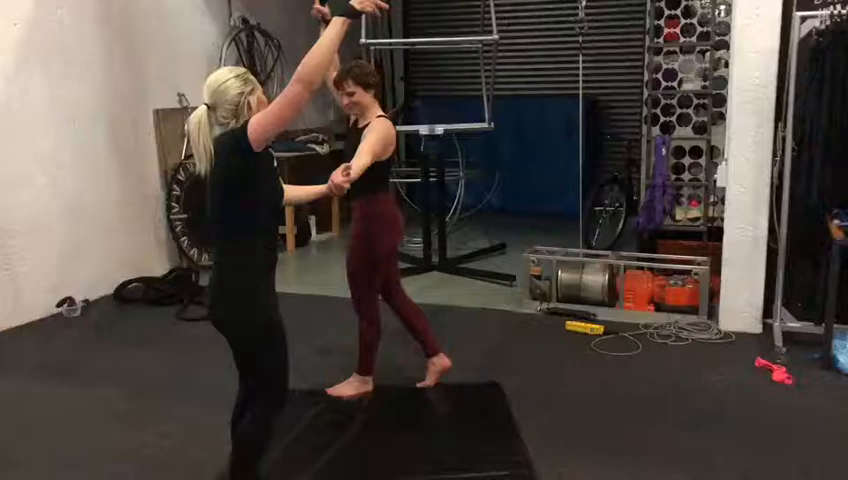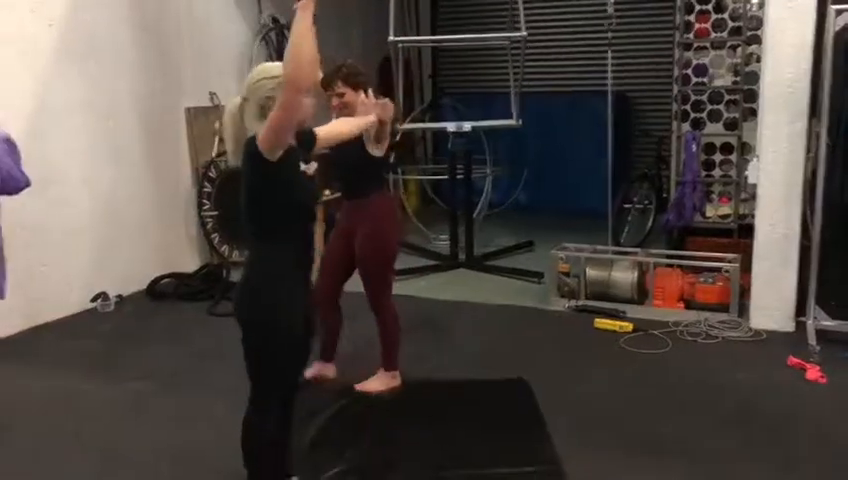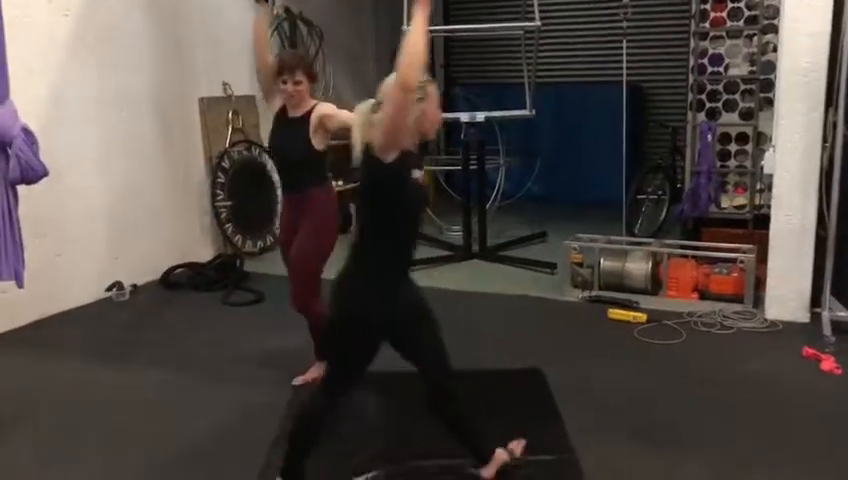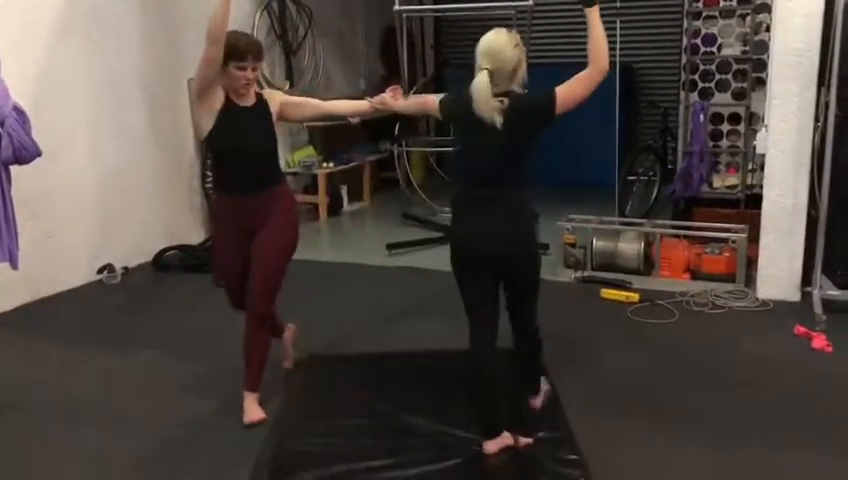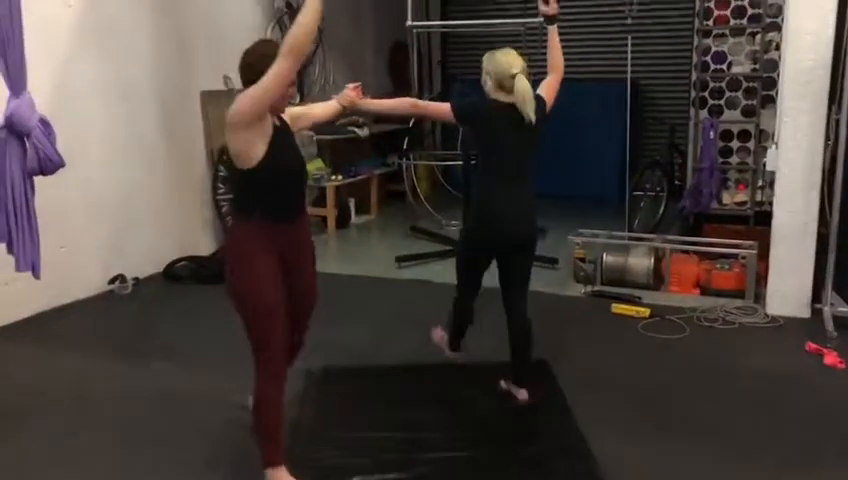
dt=0.7s
person 1, frame 1
left shoulder: (235, 154)
right shoulder: (239, 144)
left elbow: (273, 195)
right elbow: (304, 82)
left wrist: (326, 189)
left hip: (241, 291)
right hip: (243, 296)
left knee: (256, 392)
right knee: (269, 395)
person 1, frame 2
left shoulder: (296, 143)
right shoulder: (264, 150)
left elbow: (339, 127)
right elbow: (298, 82)
left wrist: (372, 119)
left hip: (295, 289)
right hip: (267, 295)
left knee: (286, 392)
right knee: (267, 398)
person 1, frame 3
left shoulder: (403, 155)
right shoulder: (385, 159)
right elbow: (401, 88)
left hip: (396, 289)
right hip: (363, 295)
left knee: (438, 375)
right knee: (336, 389)
person 1, frame 4
left shoulder: (461, 105)
right shoulder: (531, 109)
left elbow: (422, 102)
right elbow: (598, 67)
left wrist: (396, 103)
left hip: (466, 233)
right hip: (513, 231)
left knee: (481, 328)
right knee: (523, 315)
left ankle: (494, 431)
right ankle: (533, 390)
person 1, frame 5
left shoulder: (479, 111)
right shoulder: (534, 111)
left elbow: (417, 107)
right elbow: (556, 73)
left wrist: (366, 105)
left hip: (487, 218)
right hip: (524, 220)
left knee: (467, 285)
right knee: (516, 301)
left ankle: (453, 343)
right ankle: (519, 382)
person 2, frame 1
left shoulder: (380, 127)
right shoulder: (357, 118)
left elbow: (364, 159)
right elbow: (330, 72)
left wrist: (348, 176)
left hip: (375, 217)
right hip: (373, 215)
left knee: (364, 299)
right knee: (391, 293)
left ankle: (363, 378)
right ankle: (436, 357)
person 2, frame 2
left shoulder: (372, 124)
right shoulder: (339, 119)
left elbow: (381, 132)
left wrist: (383, 120)
left hip: (376, 214)
right hip: (348, 213)
left knee: (378, 296)
right knee: (324, 290)
left ankle: (390, 372)
right ankle: (326, 362)
person 2, frame 3
left shoulder: (320, 115)
right shoulder: (277, 107)
left elbow: (351, 121)
right elbow: (262, 53)
left hip: (319, 208)
right hip: (291, 207)
left knee: (304, 295)
right knee: (303, 292)
right ankle: (324, 359)
person 2, frame 4
left shoulder: (272, 102)
right shoulder: (208, 98)
left elbow: (328, 107)
right elbow: (213, 40)
left wrist: (375, 104)
left hip: (275, 209)
right hip: (229, 212)
left knee: (259, 303)
right knee: (240, 298)
left ankle: (251, 395)
right ankle: (282, 332)
person 2, frame 5
left shoulder: (283, 118)
right shoulder: (245, 117)
left elbow: (316, 112)
right elbow: (291, 55)
left wrist: (342, 102)
left hip: (297, 242)
right hip: (254, 248)
left knee: (289, 347)
right knee: (271, 356)
left ankle: (263, 403)
